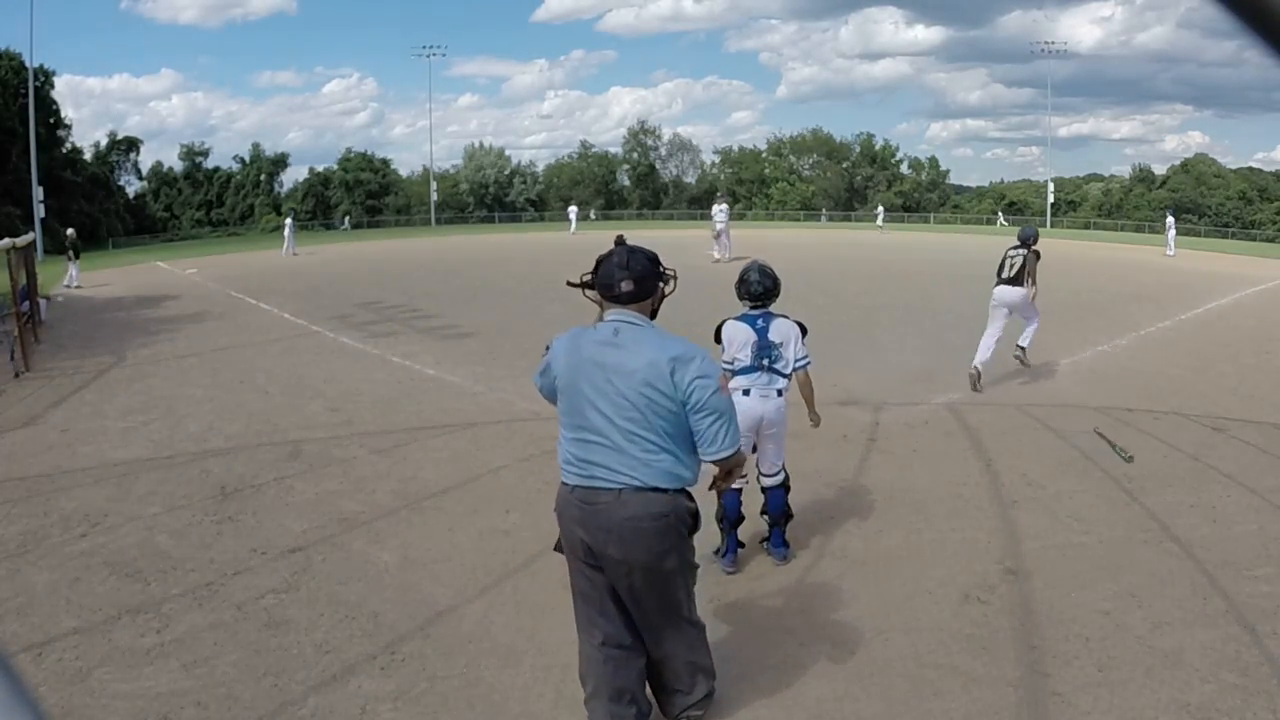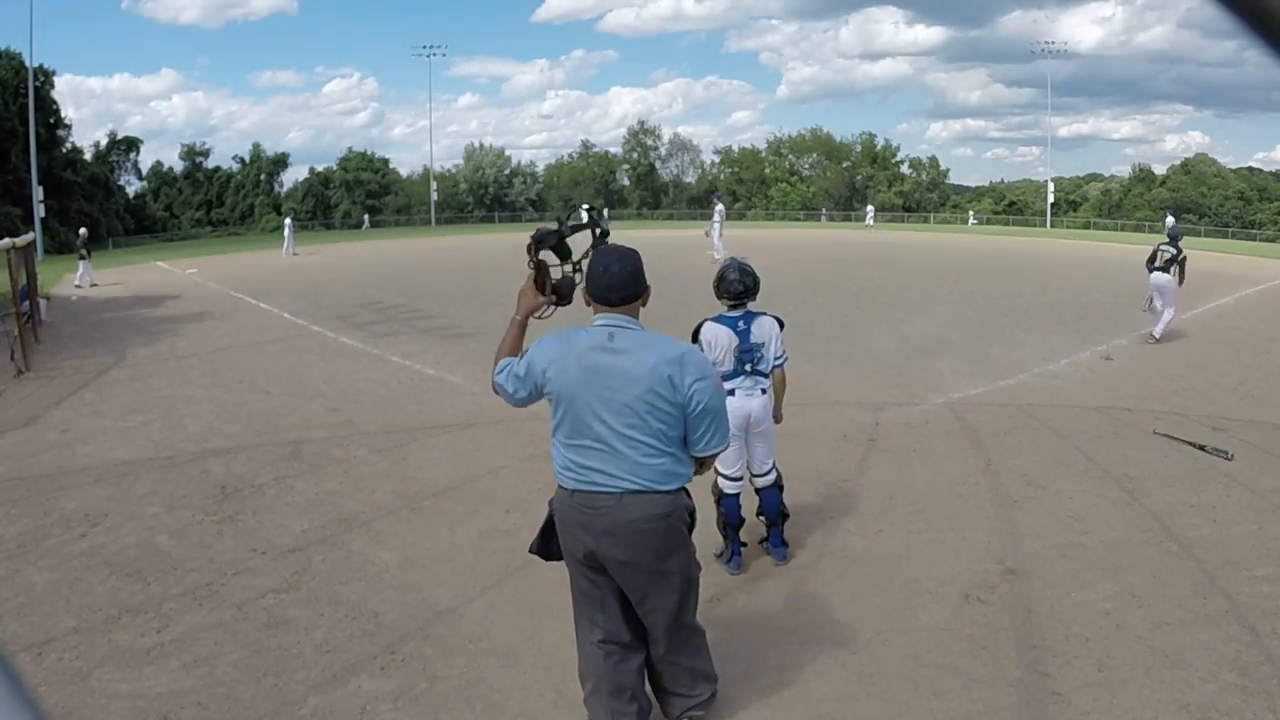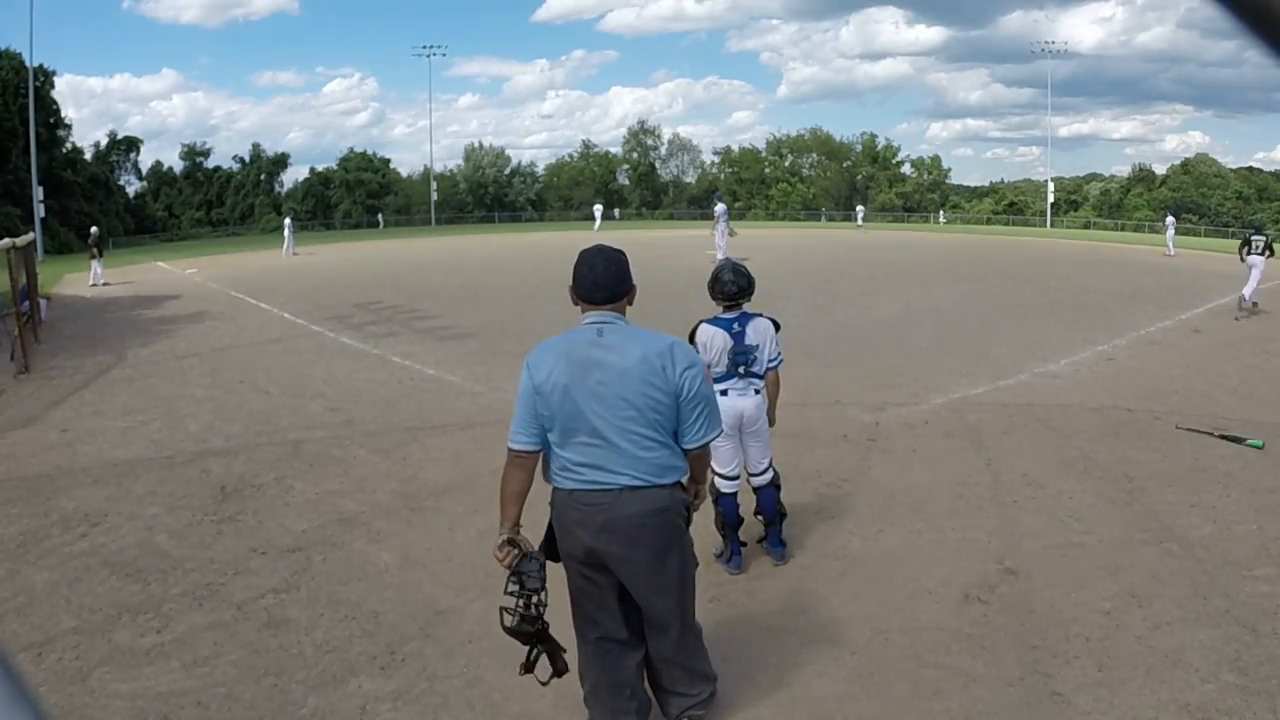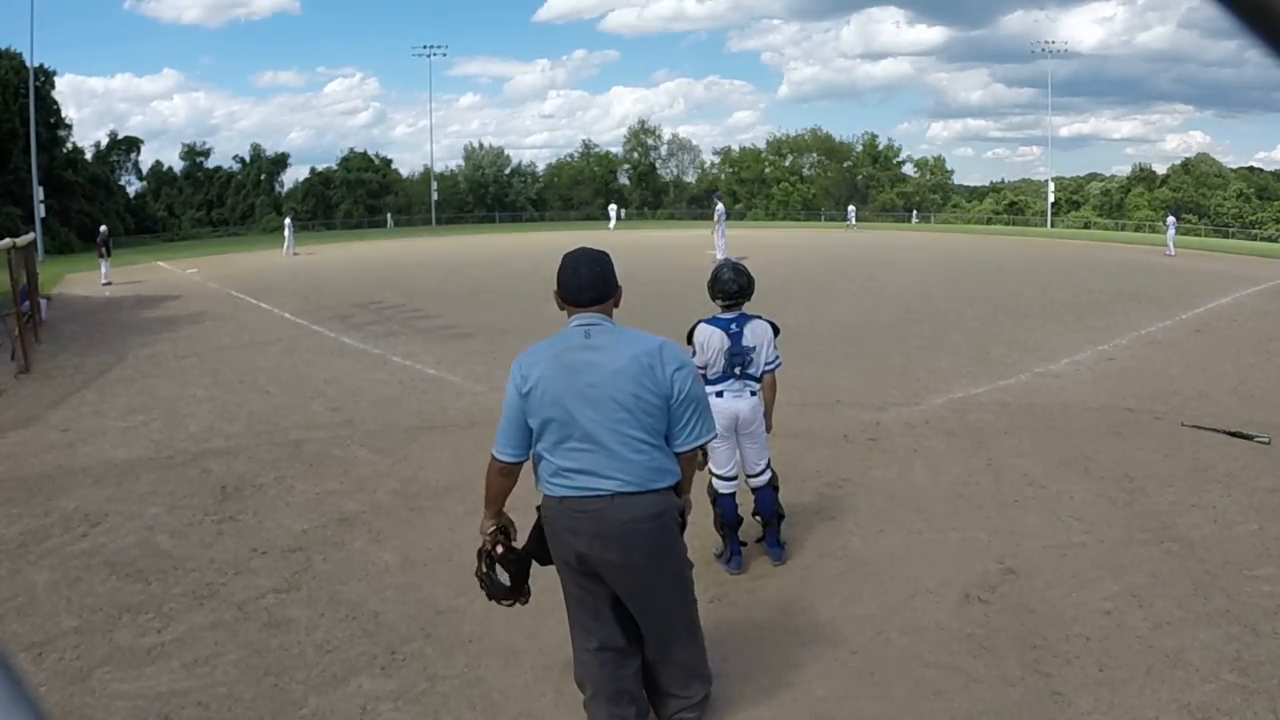
dt=0.7s
person 1, frame 1
left shoulder: (566, 347)
right shoulder: (684, 358)
right elbow: (726, 455)
right wrist: (728, 472)
left hip: (580, 508)
right hip: (651, 513)
left knee: (604, 630)
right knee: (668, 617)
person 1, frame 2
left shoulder: (554, 352)
right shoulder: (682, 359)
left elbow: (504, 380)
right elbow: (708, 451)
left wrist: (521, 313)
right wrist: (687, 464)
left hip: (578, 512)
right hip: (653, 514)
left knee: (602, 629)
right knee: (669, 616)
person 1, frame 3
left shoulder: (542, 359)
right shoulder: (673, 354)
left elbow: (522, 455)
right elbow: (695, 445)
left wrist: (508, 526)
right wrist: (696, 485)
left hip: (575, 512)
right hip: (651, 509)
left knee: (601, 625)
right knee: (667, 612)
person 1, frame 4
left shoulder: (529, 365)
right shoulder: (664, 355)
left elbow: (506, 461)
right elbow: (687, 448)
left wrist: (493, 514)
right wrist: (679, 495)
left hip: (568, 518)
right hip: (645, 514)
left knee: (598, 631)
right knee: (667, 617)
person 2, frame 1
left shoulder: (731, 328)
right shoulder: (789, 327)
left elbow: (726, 376)
right elbow: (801, 375)
right wrist: (811, 410)
left hip: (742, 404)
right hip: (775, 404)
left knee: (732, 476)
right knee: (774, 474)
left ankle: (729, 549)
right ankle: (778, 544)
person 2, frame 2
left shoulder: (710, 330)
right shoulder: (769, 324)
right elbow: (778, 373)
right wrist: (778, 407)
left hip: (726, 406)
right hip: (760, 403)
left knee: (729, 480)
right knee: (766, 474)
left ankle: (733, 552)
right ankle: (777, 543)
person 2, frame 3
left shoulder: (706, 331)
right shoulder: (764, 326)
right elbow: (772, 374)
right wrist: (772, 409)
left hip: (720, 406)
right hip: (754, 403)
left knee: (726, 479)
right knee: (763, 473)
left ankle: (732, 551)
right ankle: (776, 543)
person 2, frame 4
left shoulder: (704, 331)
right shoulder: (762, 328)
right elbow: (768, 378)
right wrist: (768, 414)
left hip: (716, 407)
right hip: (750, 405)
left knee: (723, 480)
right knee: (760, 474)
left ankle: (732, 551)
right ankle: (773, 543)
